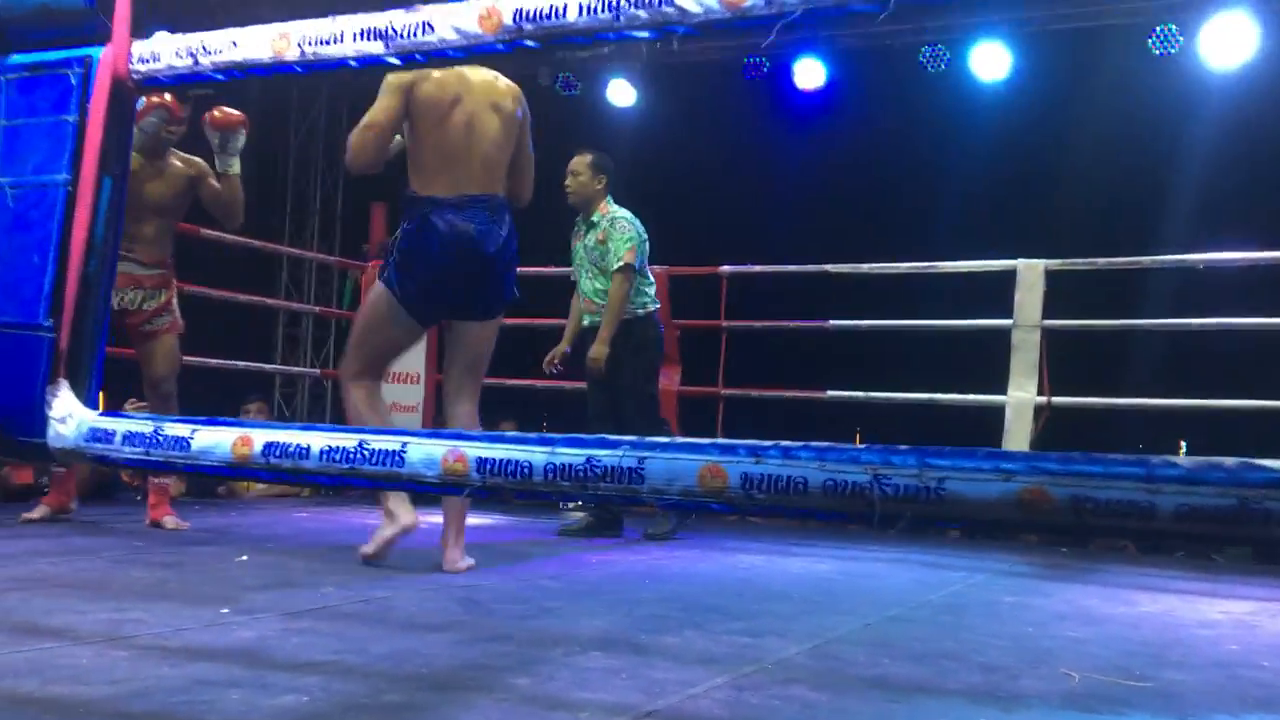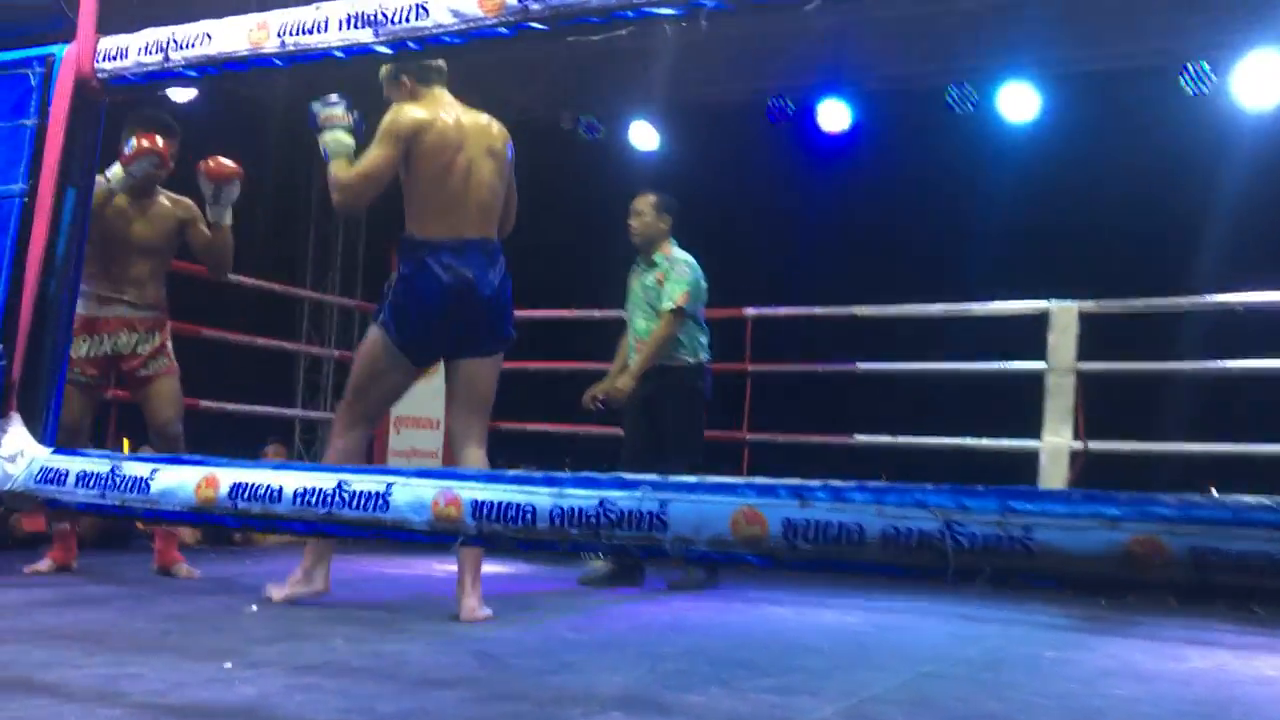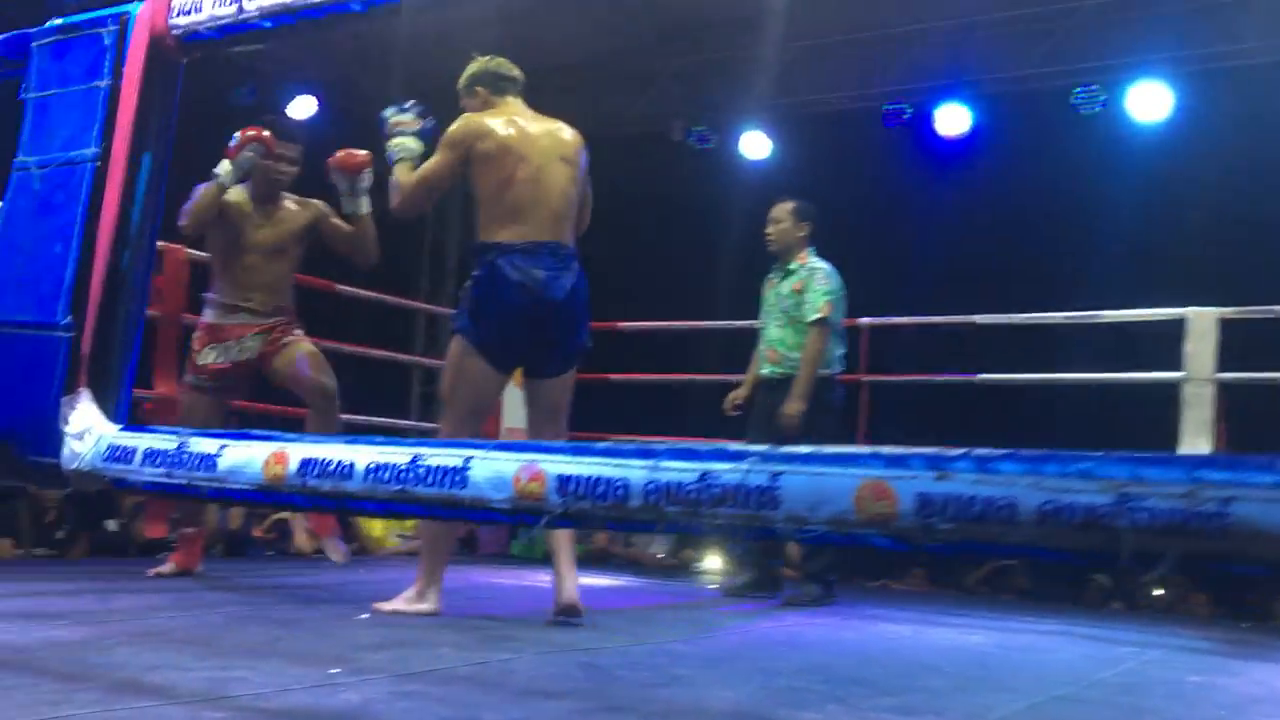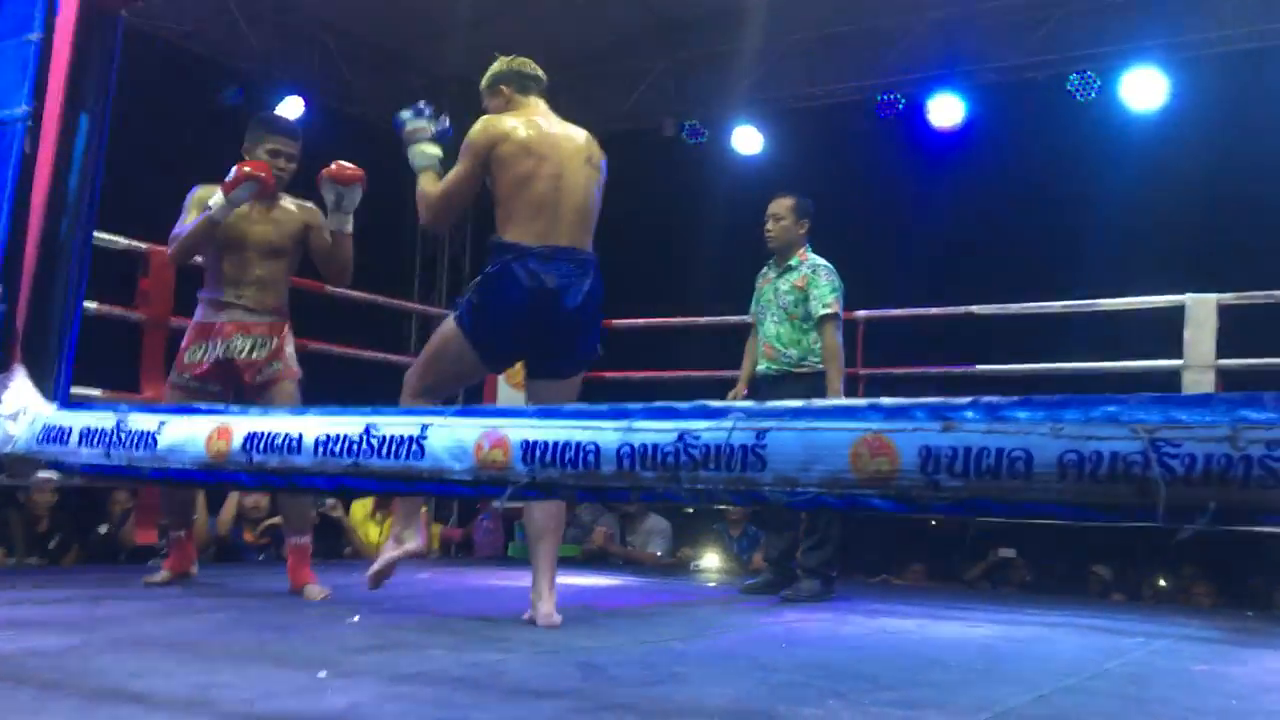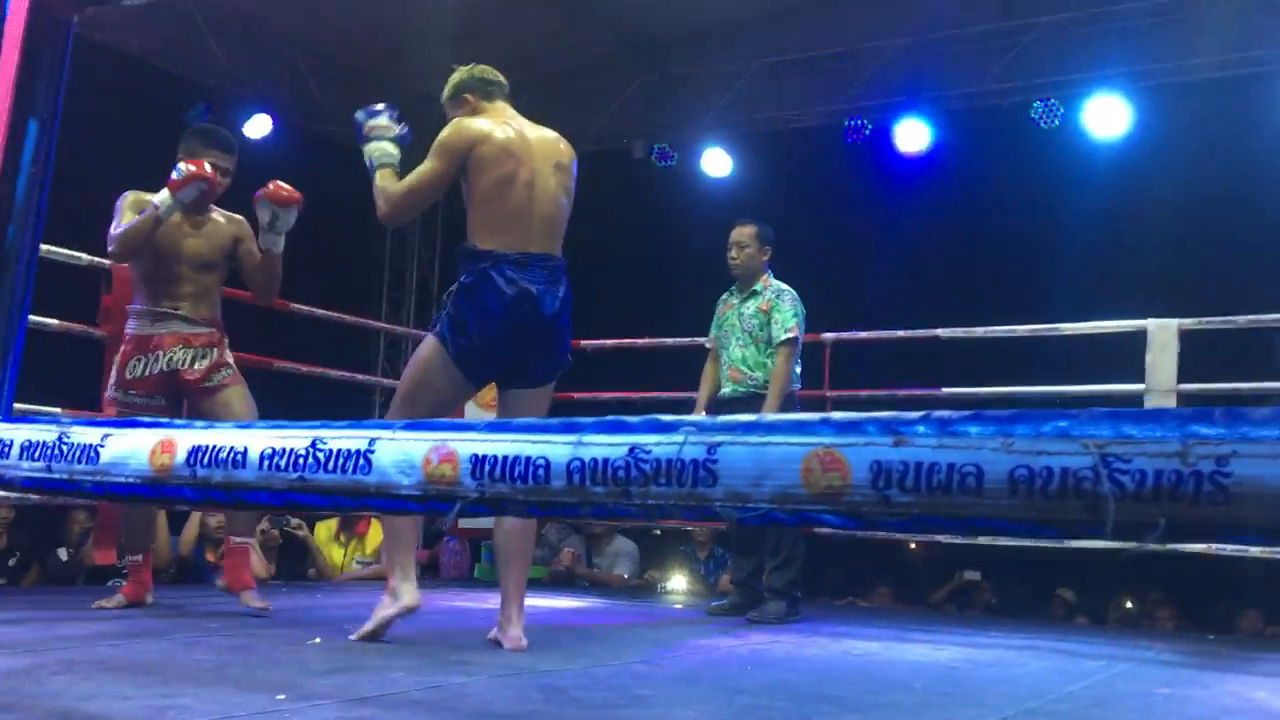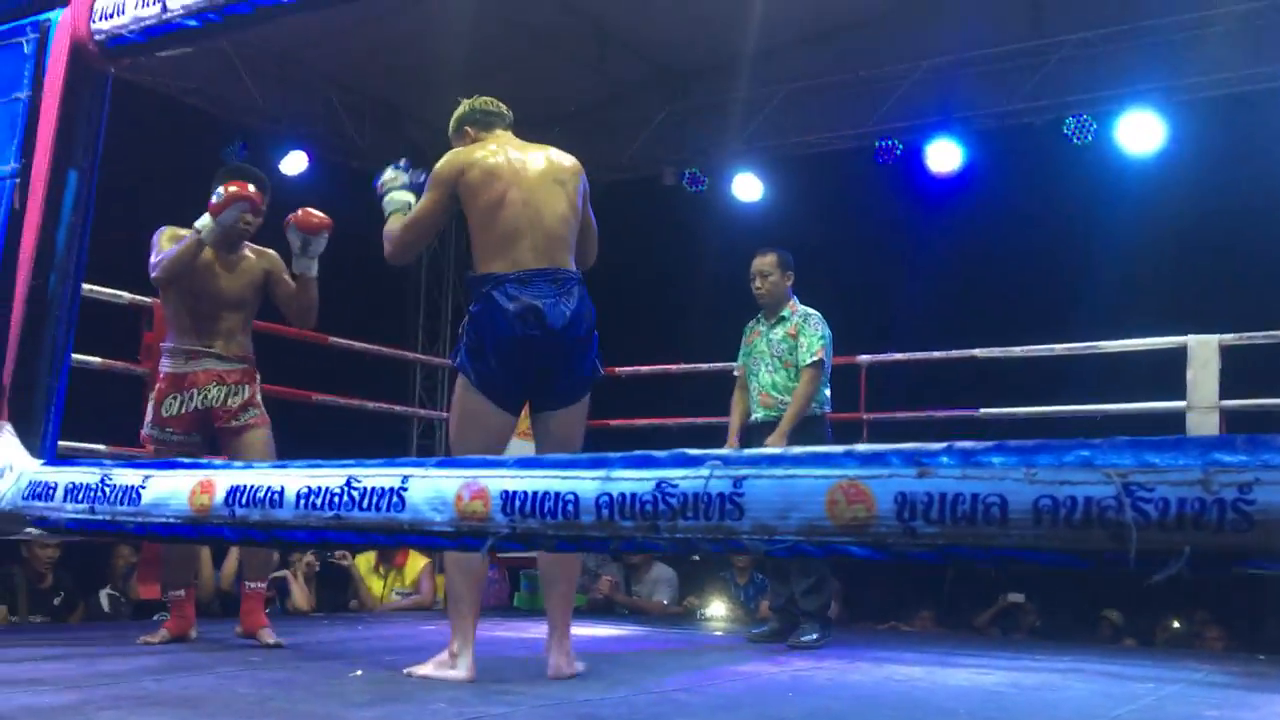
dt=0.3s
person 1, frame 1
left shoulder: (410, 76)
right shoulder: (510, 91)
left elbow: (359, 159)
right elbow: (523, 191)
left wrist: (394, 135)
left hip: (429, 237)
right hip: (493, 240)
left knee: (357, 373)
right knee: (463, 398)
left ankle: (397, 504)
right ankle: (456, 544)
person 1, frame 2
left shoulder: (408, 119)
right shoulder: (496, 132)
left elbow: (349, 195)
left wrist: (335, 135)
left hip: (426, 281)
right hip: (488, 283)
left knee: (354, 421)
right knee: (469, 442)
left ankle: (314, 567)
right ankle: (471, 592)
person 1, frame 3
left shoulder: (470, 130)
right shoulder: (573, 141)
left elbow: (404, 202)
left wrist: (401, 142)
left hip: (503, 285)
right hip: (564, 287)
left knee: (455, 439)
right knee: (550, 441)
left ankle: (425, 589)
right ankle: (565, 578)
person 1, frame 4
left shoulder: (494, 130)
right shoulder: (591, 146)
left elbow: (433, 214)
left wrist: (422, 149)
left hip: (514, 284)
right hip: (579, 292)
left knee: (419, 387)
left ankle: (405, 528)
right ankle: (545, 597)
person 1, frame 5
left shoulder: (466, 133)
right shoulder: (563, 149)
left elbow: (394, 208)
left wrist: (381, 146)
left hip: (488, 294)
right hip: (550, 300)
left knee: (403, 430)
left ankle: (401, 586)
right ankle: (512, 620)
person 1, frame 6
left shoulder: (462, 163)
right shoulder: (568, 165)
left elbow: (397, 248)
left wrist: (396, 194)
left hip: (501, 317)
right hip: (569, 315)
left ankle: (460, 651)
right ankle: (560, 646)
person 2, frame 1
left shoulder: (191, 168)
left elbow: (233, 218)
left wrist: (229, 159)
right wrist: (134, 132)
left hip: (155, 291)
left knee: (163, 391)
left ankle: (160, 503)
right ankle: (59, 494)
person 2, frame 2
left shoulder: (179, 209)
right shoulder: (94, 188)
left elbow: (220, 265)
left wrist: (221, 208)
right wrist: (119, 175)
left hip: (148, 332)
right hip: (90, 325)
left knee: (169, 434)
right knee: (67, 434)
left ankle: (168, 550)
right ankle: (62, 548)
person 2, frame 3
left shoulder: (308, 212)
right shoulder: (220, 194)
left elbow: (366, 256)
right elbow: (188, 224)
left wrist: (357, 199)
right wrist: (230, 168)
left hip: (279, 333)
right hip: (219, 333)
left knee: (322, 392)
left ankle: (323, 519)
right ankle: (186, 550)
person 2, frame 4
left shoulder: (304, 214)
right shoulder: (207, 197)
left elbow: (340, 275)
right elbow: (177, 251)
left wrist: (342, 217)
right wrist: (223, 204)
left hip: (268, 338)
right hip: (210, 331)
left ankle: (301, 567)
right ankle: (180, 554)
person 2, frame 5
left shoulder: (233, 225)
right shoulder: (138, 203)
left elbow: (266, 291)
right elbow: (117, 247)
left wrist: (275, 236)
right wrist: (168, 200)
left hip: (207, 349)
right hip: (146, 345)
left ankle: (238, 570)
right ankle: (137, 582)
person 2, frame 6
left shoulder: (265, 261)
right shoulder: (174, 238)
left elbow: (304, 319)
right elbow: (161, 275)
left wrist: (306, 262)
right wrist: (209, 224)
left hip: (238, 385)
right hip: (181, 383)
left ankle: (254, 613)
right ankle: (180, 616)
person 3, frame 1
left shoulder: (621, 223)
right shoulder: (580, 230)
left elbow: (622, 285)
left wrist: (603, 342)
right wrist: (567, 342)
left hip: (633, 332)
right hip: (600, 337)
left knee: (644, 420)
right knee: (603, 424)
left ankle: (672, 507)
right ankle: (605, 511)
person 3, frame 2
left shoulder: (681, 266)
right shoulder: (639, 270)
left elbow: (669, 326)
left wrist: (630, 375)
right wrist: (610, 379)
left hip: (679, 378)
right hip: (646, 380)
left knee: (683, 469)
right knee: (635, 467)
left ankle: (700, 561)
right ankle: (625, 559)
person 3, frame 3
left shoulder: (819, 275)
right shoulder: (772, 279)
left elbow: (817, 338)
left wrist: (798, 395)
right wrist: (747, 386)
left hip: (807, 391)
right hip: (771, 389)
left ankle: (817, 579)
right ankle: (763, 570)
person 3, frame 4
left shoulder: (817, 271)
right shoulder: (765, 275)
left elbow: (830, 334)
left wrist: (835, 392)
right wrist: (742, 383)
left hip: (805, 385)
right hip: (769, 386)
left ankle: (818, 574)
right ankle: (780, 568)
person 3, frame 5
left shoulder: (781, 297)
right shoulder: (725, 302)
left elbow: (785, 358)
right elbow: (714, 359)
left wrist: (770, 411)
right wrist: (701, 408)
left hip: (768, 409)
right hip: (731, 409)
left ankle: (783, 595)
right ankle: (746, 590)
person 3, frame 6
left shoulder: (808, 321)
right shoulder: (751, 330)
left elbow: (810, 381)
right elbow: (742, 388)
left wrist: (782, 433)
right wrist: (734, 439)
left hip: (800, 432)
right hip: (761, 435)
left ankle: (814, 618)
right ankle: (784, 616)
